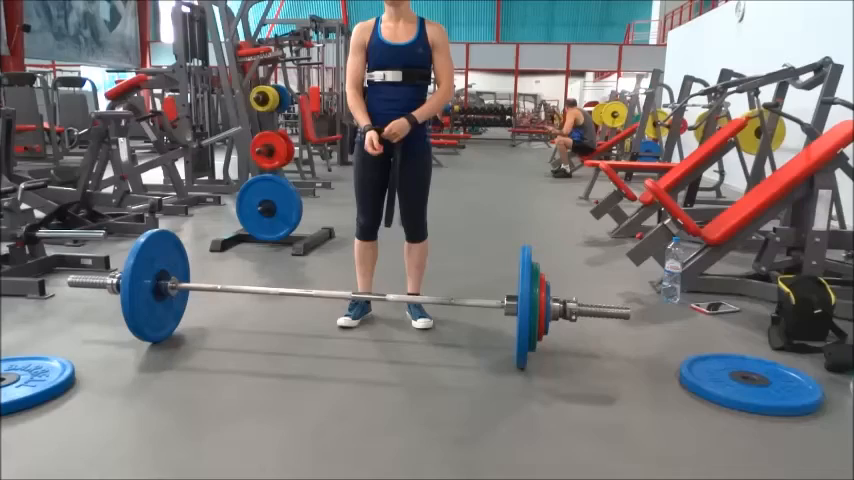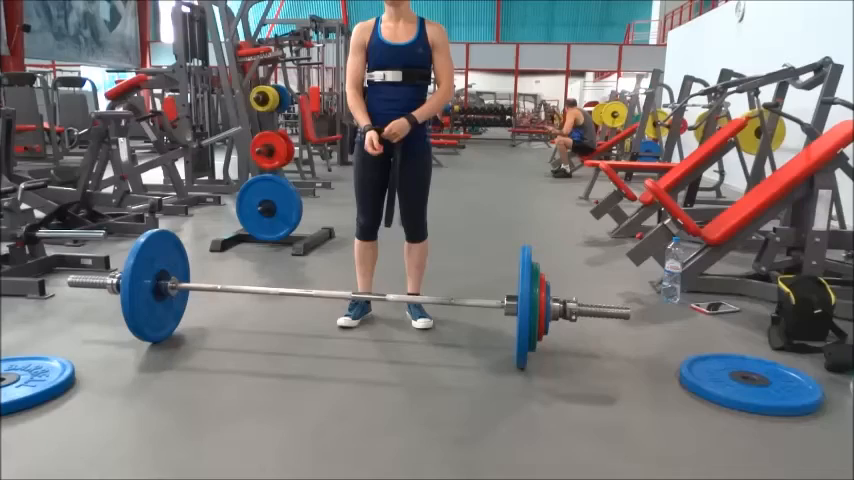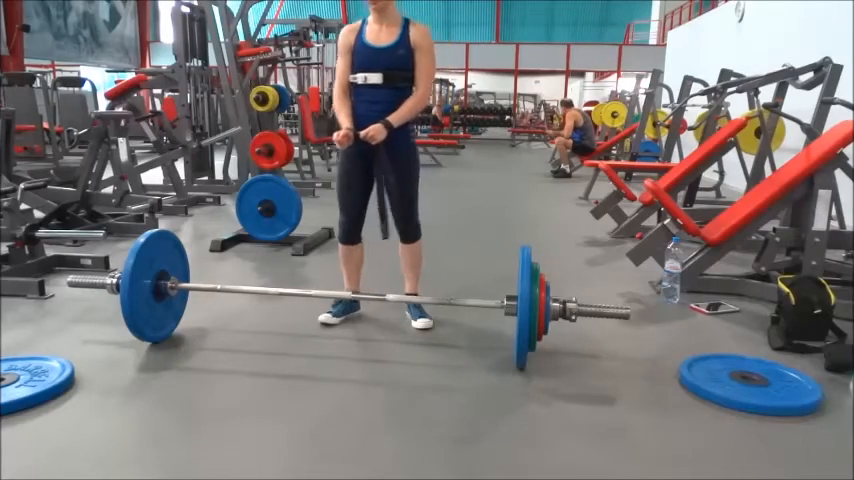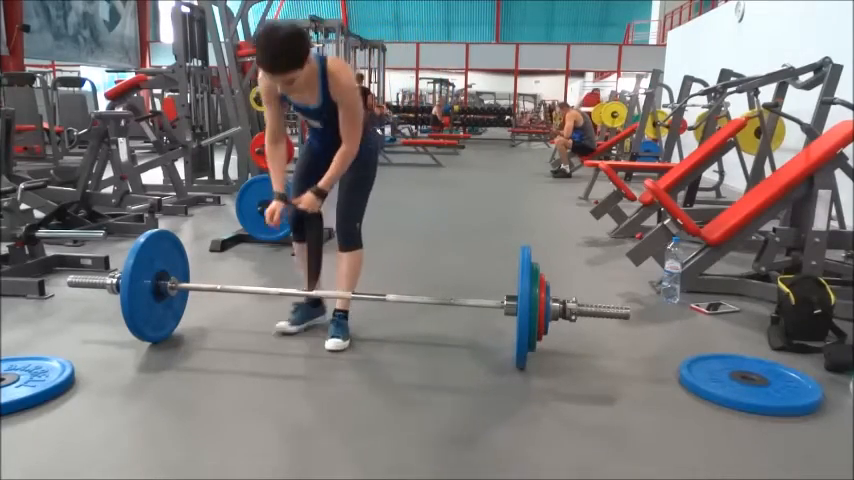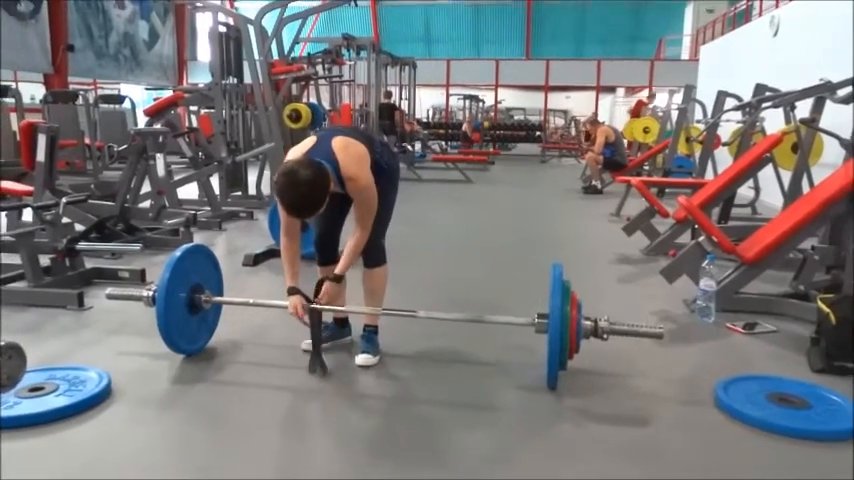
dt=1s
person 1, frame 1
left shoulder: (432, 32)
right shoulder: (363, 31)
left elbow: (446, 88)
right elbow: (352, 88)
left wrist: (410, 120)
right wrist: (367, 128)
left hip: (413, 141)
right hip: (371, 139)
left knee: (414, 222)
right knee: (366, 221)
left ankle: (414, 300)
right ankle: (362, 299)
person 1, frame 2
left shoulder: (432, 32)
right shoulder: (364, 31)
left elbow: (446, 88)
right elbow: (352, 88)
left wrist: (410, 120)
right wrist: (367, 128)
left hip: (413, 140)
right hip: (371, 138)
left knee: (414, 222)
right knee: (366, 221)
left ankle: (414, 300)
right ankle: (362, 298)
person 1, frame 3
left shoulder: (416, 34)
right shoulder: (350, 34)
left elbow: (423, 92)
right elbow: (341, 90)
left wrist: (386, 125)
right wrist: (347, 127)
left hip: (397, 140)
right hip: (356, 140)
left knee: (406, 221)
right knee: (348, 223)
left ankle: (412, 299)
right ankle: (350, 296)
person 1, frame 4
left shoulder: (339, 77)
right shoulder: (269, 79)
left elbow: (350, 144)
right elbow: (275, 139)
left wrist: (319, 192)
right wrist: (279, 195)
left hip: (357, 149)
right hip: (317, 145)
left knee: (347, 226)
right knee: (299, 219)
left ankle: (341, 314)
right ankle: (312, 301)
person 1, frame 5
left shoulder: (357, 177)
right shoulder: (288, 177)
left elbow: (362, 230)
right elbow: (289, 236)
left wrist: (336, 278)
right wrist: (292, 289)
left hip: (379, 168)
right hip: (333, 169)
left knee: (371, 244)
right knee: (323, 242)
left ankle: (371, 331)
right ankle: (340, 323)
